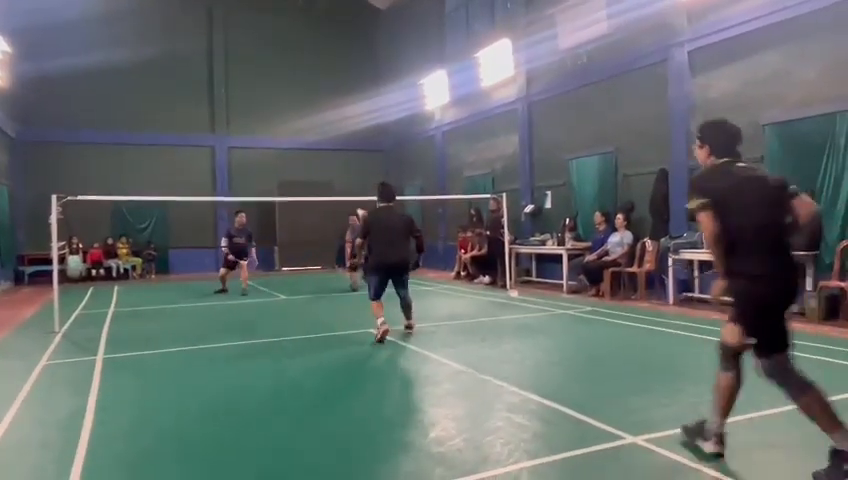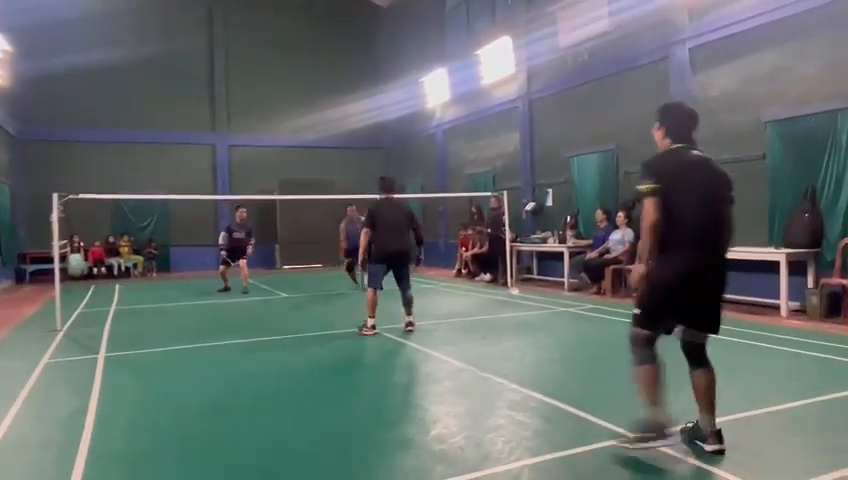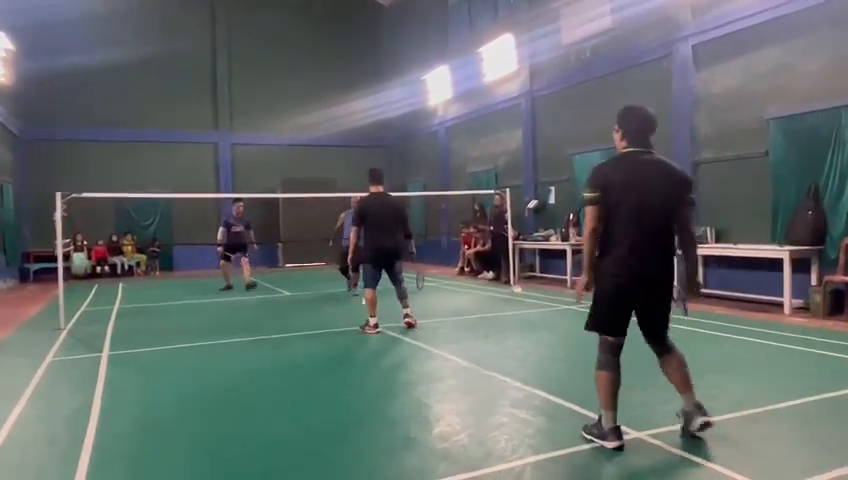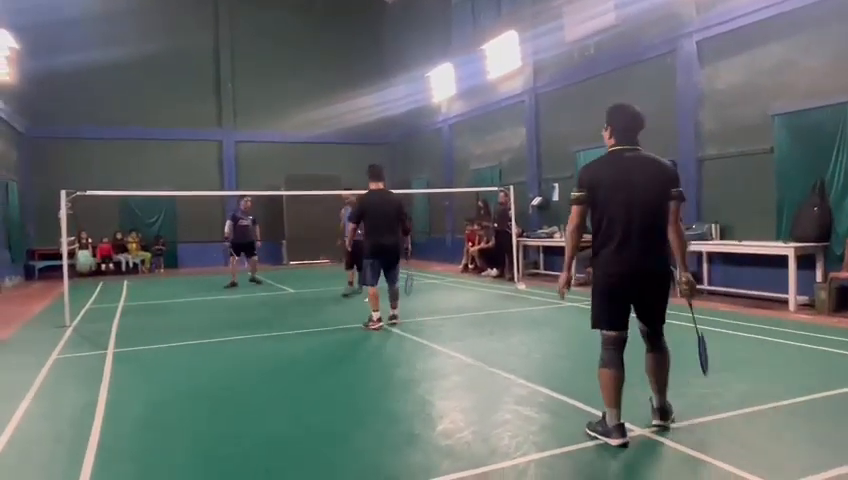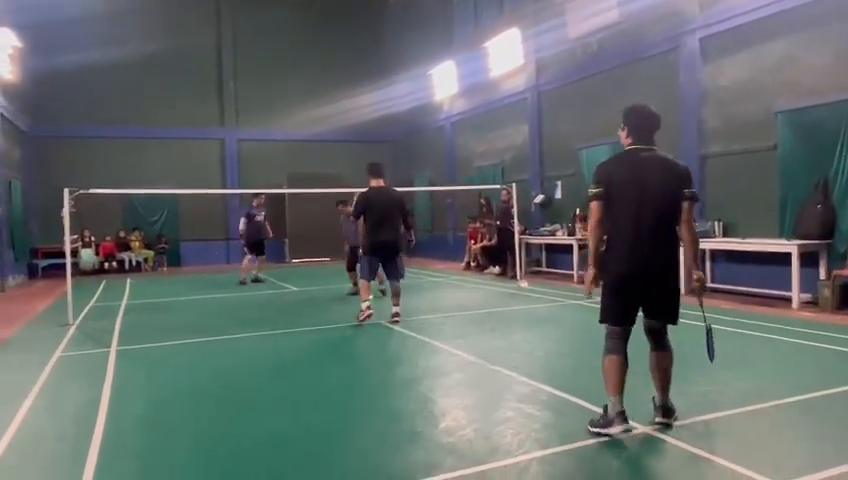
dt=0.3s
person 1, frame 1
left shoulder: (704, 182)
right shoulder: (763, 178)
left elbow: (710, 233)
right elbow: (808, 210)
left wrist: (723, 275)
right wrist: (775, 242)
left hip: (755, 282)
right hip: (782, 276)
left knee: (778, 369)
right knee: (730, 347)
right ankle: (713, 431)
person 1, frame 2
left shoulder: (657, 166)
right shoulder: (715, 170)
left elbow: (652, 219)
right elbow: (726, 225)
left wrist: (644, 262)
left hip: (674, 268)
right hip: (711, 270)
left knee: (642, 338)
right knee: (695, 348)
left ankle: (656, 422)
right ankle: (709, 431)
person 1, frame 3
left shoulder: (604, 172)
right shoulder: (675, 175)
left elbow: (592, 228)
right elbow: (685, 230)
left wrist: (587, 272)
right wrist: (691, 272)
left hip: (615, 273)
right hip: (658, 274)
left knee: (609, 347)
right knee: (660, 341)
left ankle: (607, 428)
right ankle: (693, 409)
person 1, frame 4
left shoulder: (591, 172)
right shoulder: (664, 170)
left elbow: (575, 226)
right elbow: (673, 225)
left wrist: (567, 269)
right wrist: (683, 269)
left hip: (610, 271)
right hip: (654, 270)
left knee: (612, 344)
right knee: (654, 337)
left ankle: (612, 425)
right ankle: (661, 407)
person 1, frame 5
left shoulder: (607, 170)
right shoulder: (677, 171)
left elbow: (596, 222)
right elbow: (685, 225)
left wrist: (593, 265)
right wrist: (695, 269)
left hip: (620, 267)
right hip: (662, 267)
left knee: (615, 338)
right knee: (658, 334)
left ankle: (614, 413)
right ankle: (663, 406)
person 2, frame 1
left shoulder: (371, 217)
right shoulder: (404, 217)
left elbow: (359, 243)
right elbow: (419, 239)
left wrist: (360, 257)
right wrist: (417, 258)
left hip: (378, 264)
right hip: (401, 263)
left knee: (375, 298)
right knee: (403, 294)
left ankle: (381, 322)
right ankle: (409, 323)
person 2, frame 2
left shoulder: (374, 208)
right shoulder: (405, 208)
left elbow: (366, 232)
right elbow: (417, 232)
left wrist: (361, 255)
right wrist: (419, 252)
left hip: (381, 253)
right hip: (402, 253)
left knee: (372, 287)
right knee: (405, 288)
left ankle: (370, 324)
right ankle: (409, 320)
person 2, frame 3
left shoulder: (363, 203)
right shoulder: (396, 202)
left elbow: (356, 230)
right elbow: (406, 227)
left wrist: (351, 252)
right wrist: (411, 246)
left hip: (372, 251)
right hip: (393, 250)
left knee: (370, 287)
right knee: (399, 283)
left ankle: (373, 322)
right ankle: (408, 314)
person 2, frame 4
left shoulder: (364, 200)
right shoulder: (395, 199)
left elbow: (353, 225)
right elbow: (405, 224)
left wrist: (349, 241)
right wrist: (407, 243)
left hip: (373, 247)
right hip: (393, 247)
left knee: (371, 283)
right knee: (393, 282)
left ankle: (376, 317)
right ankle: (394, 314)
person 2, frame 5
left shoulder: (365, 196)
right shoulder: (396, 195)
left elbow: (354, 216)
right elbow: (406, 219)
left wrist: (356, 202)
right wrist: (411, 236)
left hip: (371, 244)
right hip: (392, 244)
left knee: (365, 278)
right knee: (394, 278)
left ankle: (366, 306)
right ankle: (396, 311)
